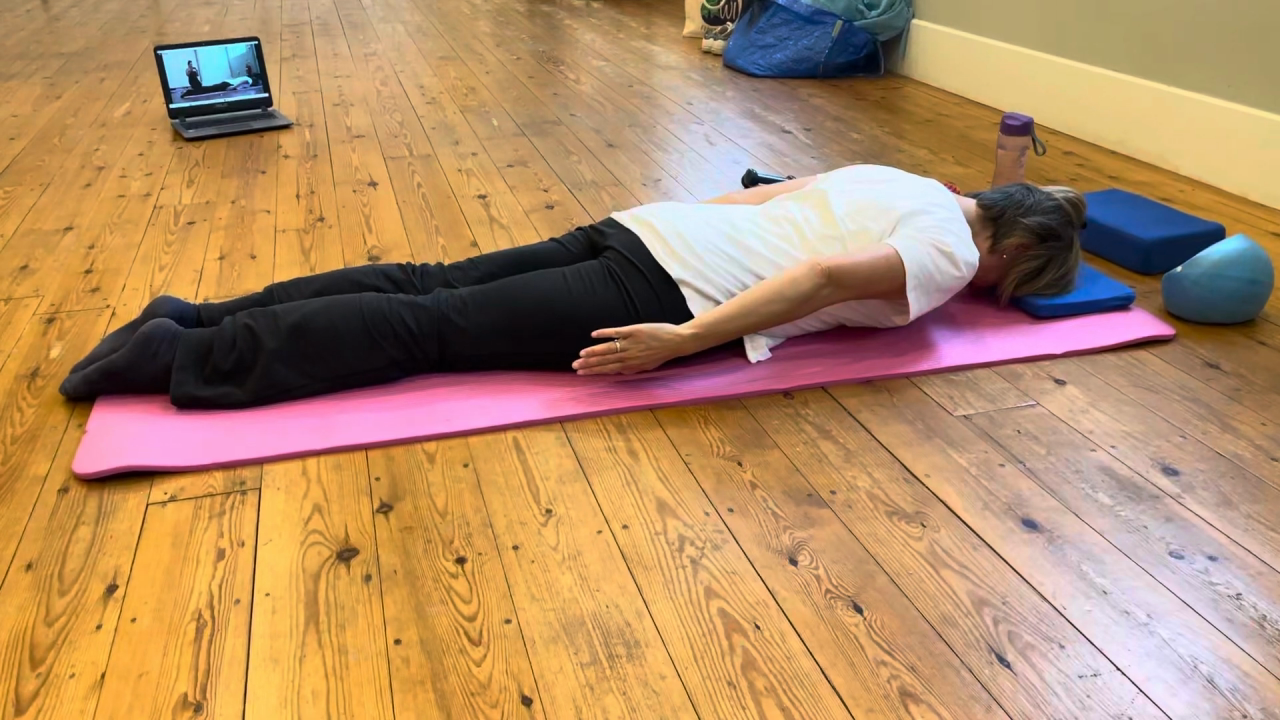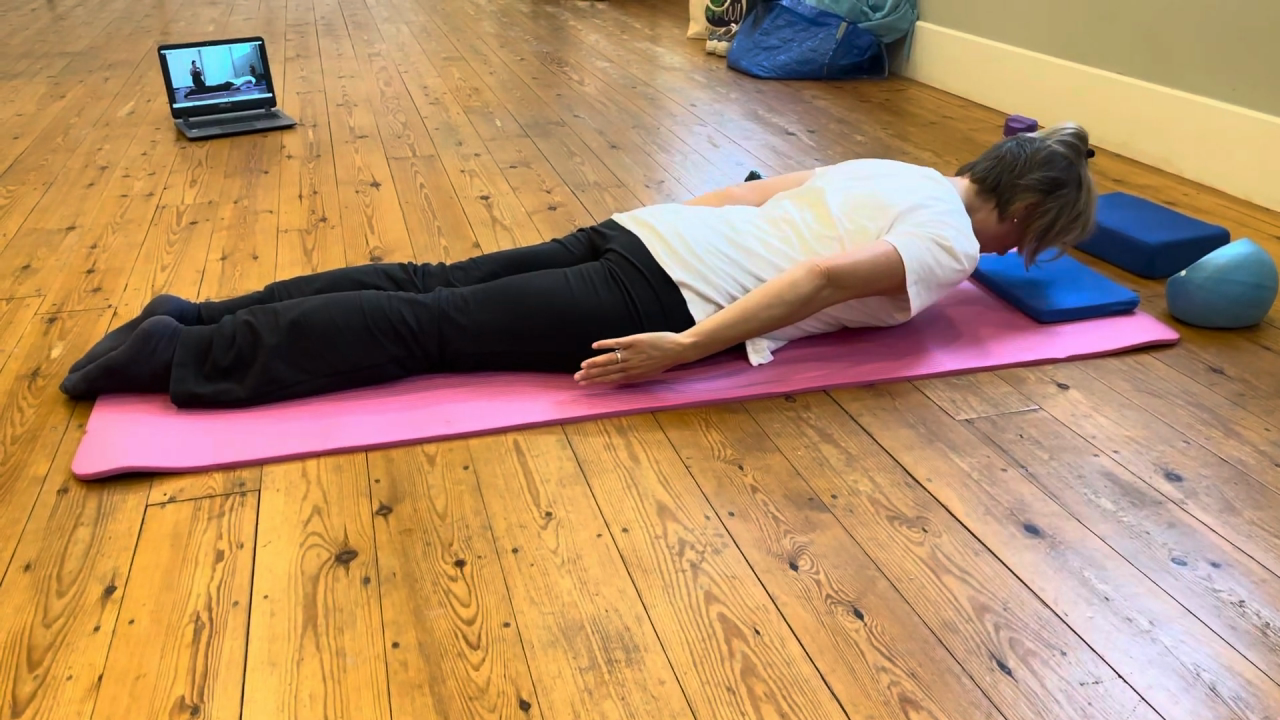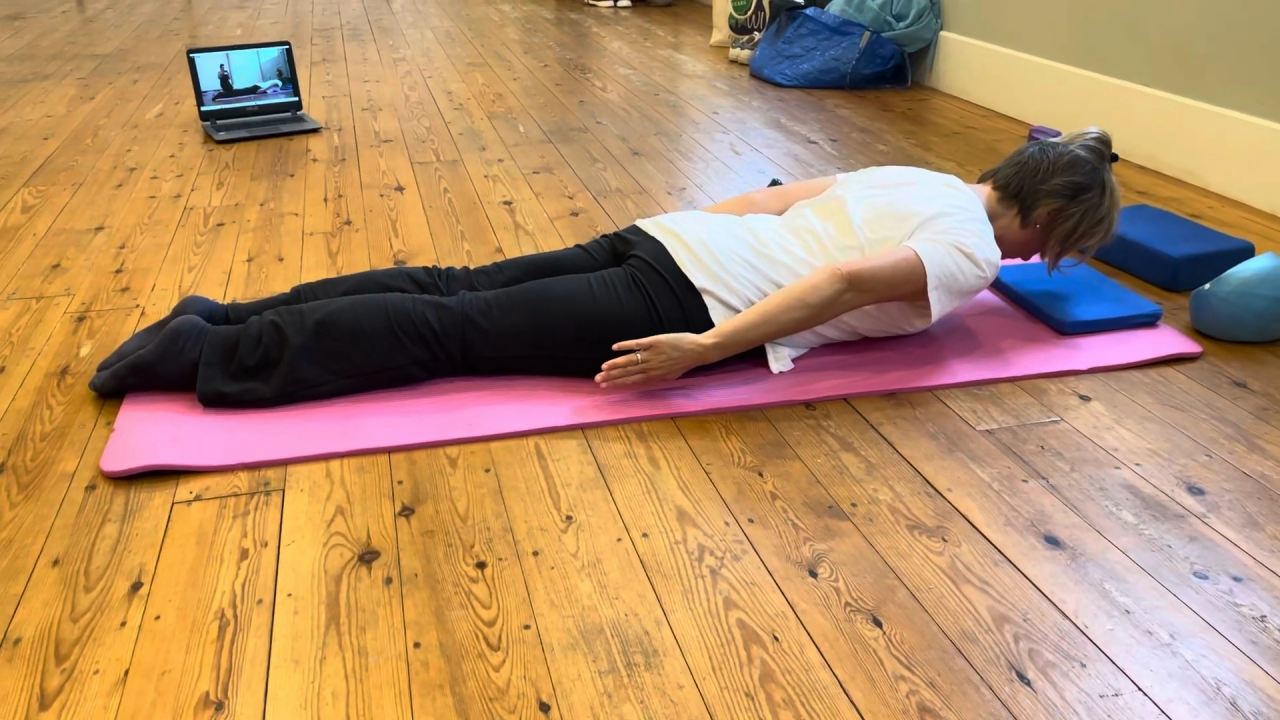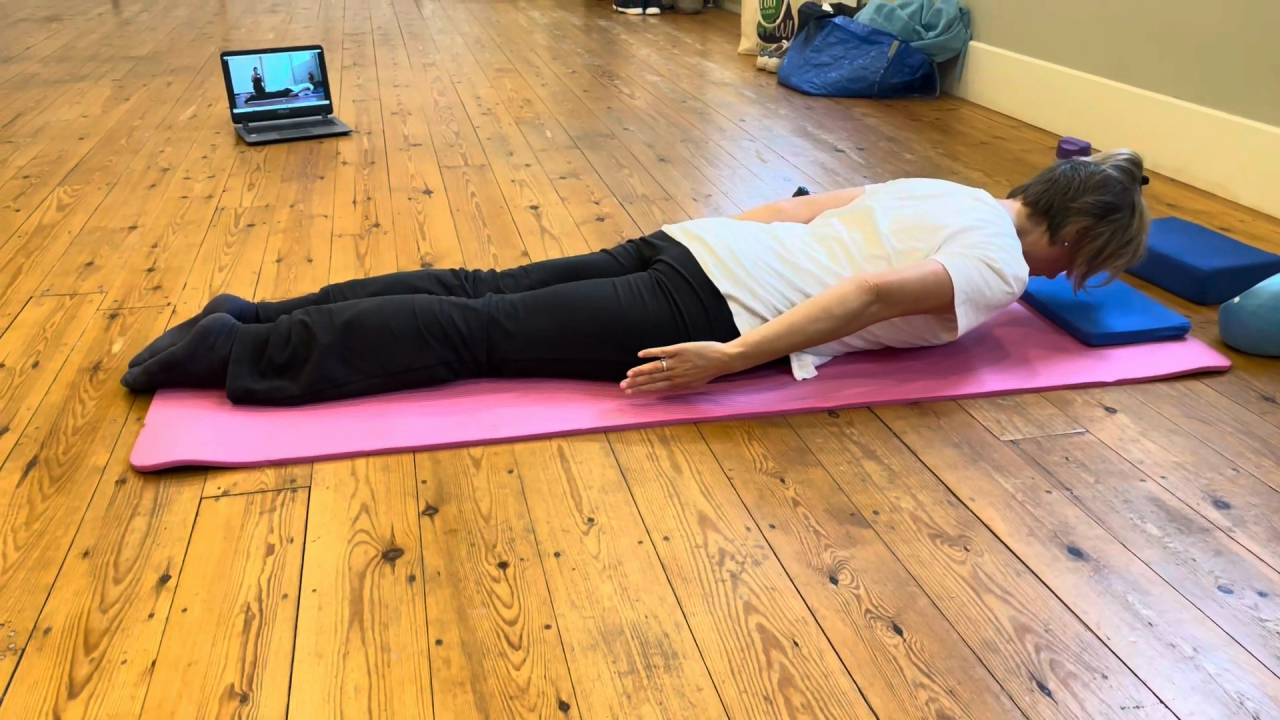
dt=1s
person 1, frame 1
left shoulder: (900, 183)
right shoulder: (947, 252)
right elbow: (827, 275)
right wrist: (682, 340)
left hip: (646, 229)
right hip: (674, 288)
left knee: (432, 287)
right knee: (435, 332)
left ankle: (191, 317)
right ankle: (179, 359)
person 1, frame 2
left shoulder: (898, 170)
right shoulder: (951, 244)
right elbow: (831, 275)
right wrist: (687, 345)
left hip: (647, 232)
right hip: (672, 292)
left knee: (429, 289)
right knee: (437, 331)
left ankle: (194, 317)
right ankle: (179, 356)
person 1, frame 3
left shoulder: (919, 177)
right shoulder: (970, 251)
right elbow: (850, 280)
right wrist: (704, 349)
left hip: (669, 239)
right hip: (693, 299)
left knee: (453, 293)
right knee: (458, 334)
left ankle: (220, 318)
right ankle: (205, 356)
person 1, frame 4
left shoulder: (948, 194)
right shoulder: (998, 265)
right elbow: (878, 293)
right wrist: (732, 358)
left hip: (694, 244)
right hip: (713, 307)
left knee: (478, 296)
right knee: (481, 337)
left ankle: (252, 316)
right ankle: (237, 355)
